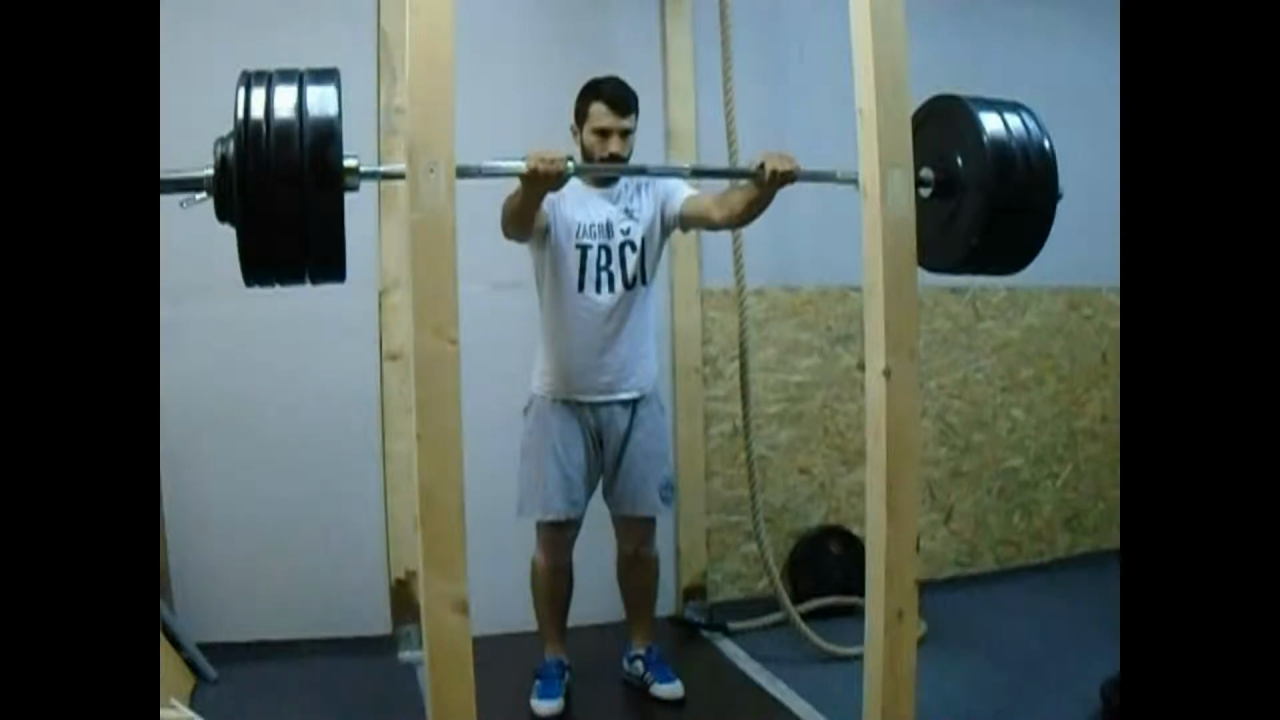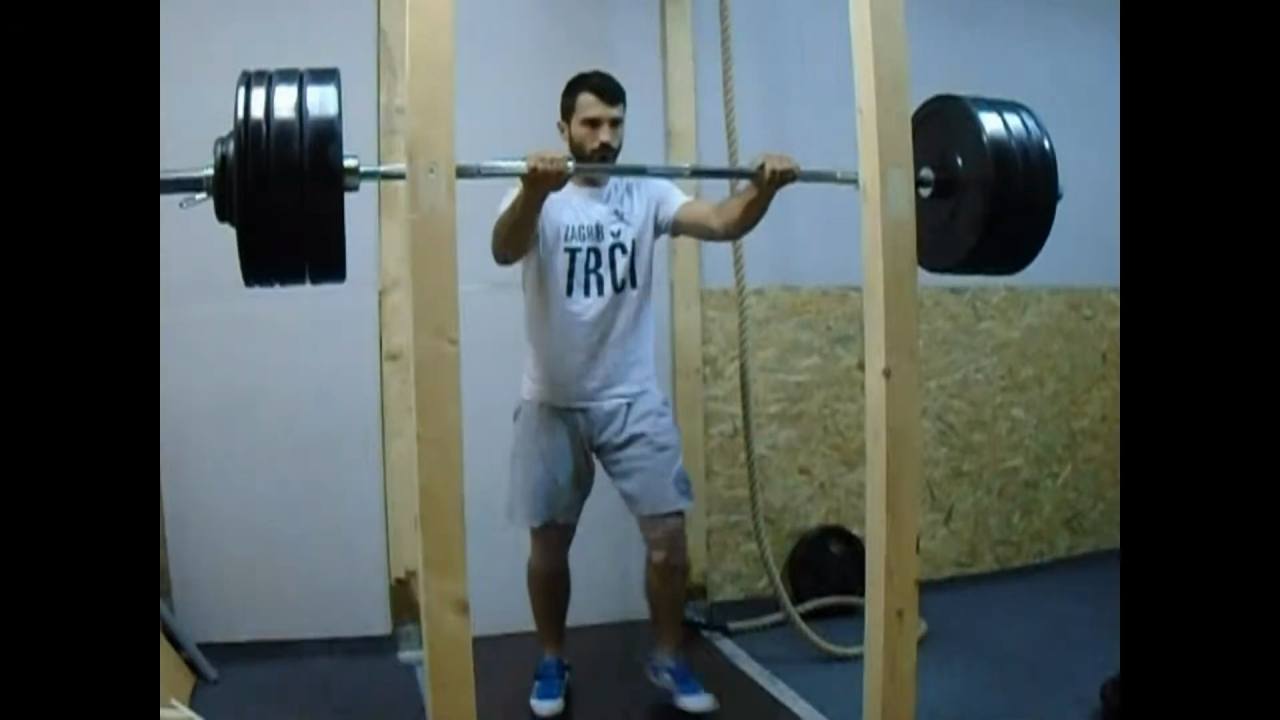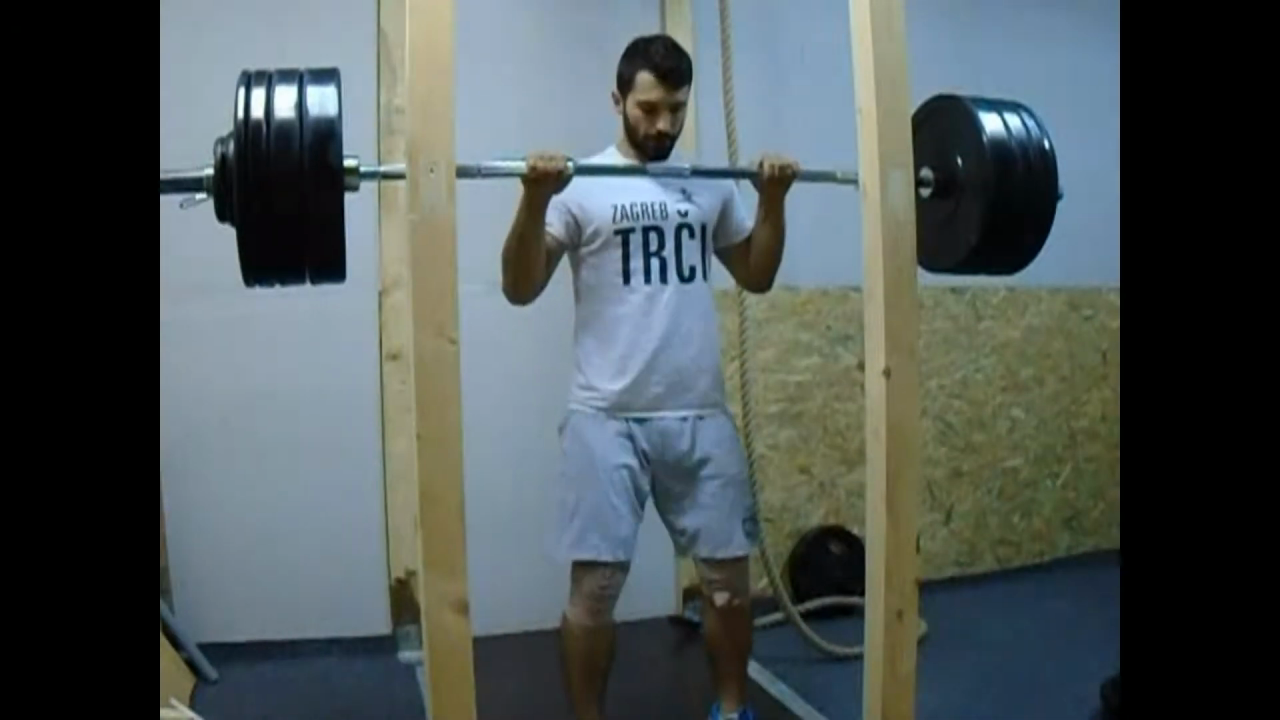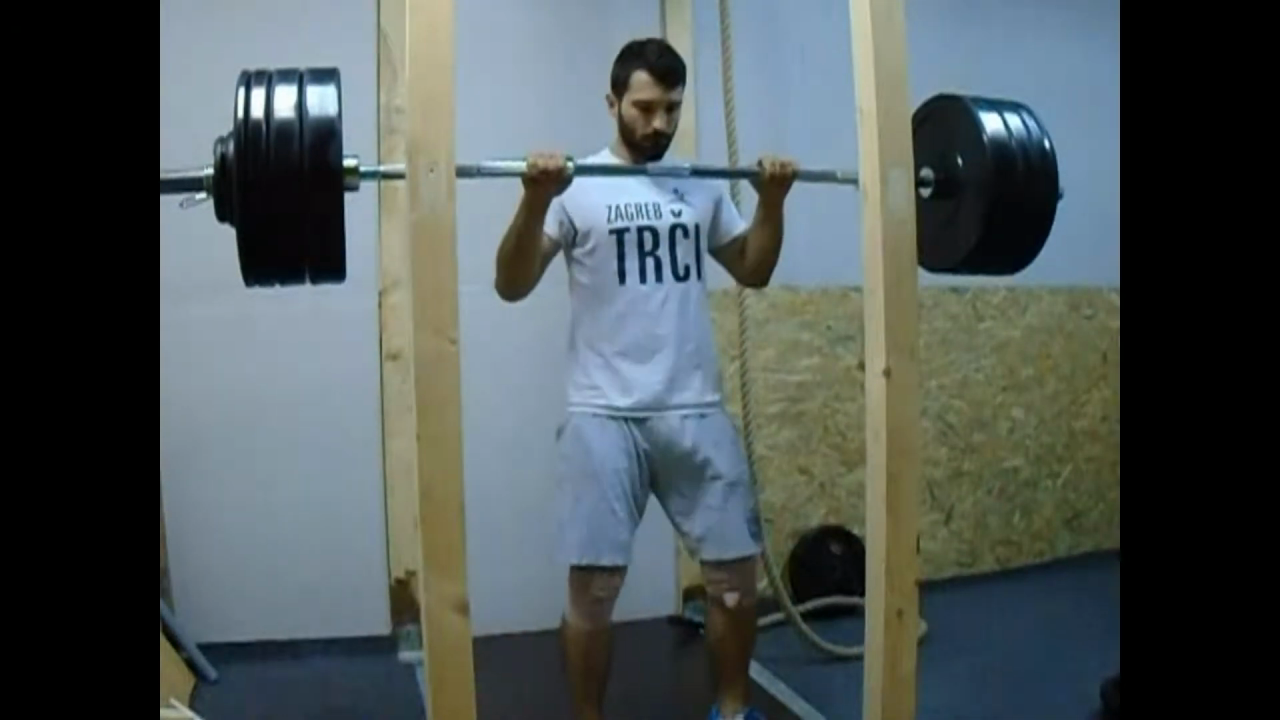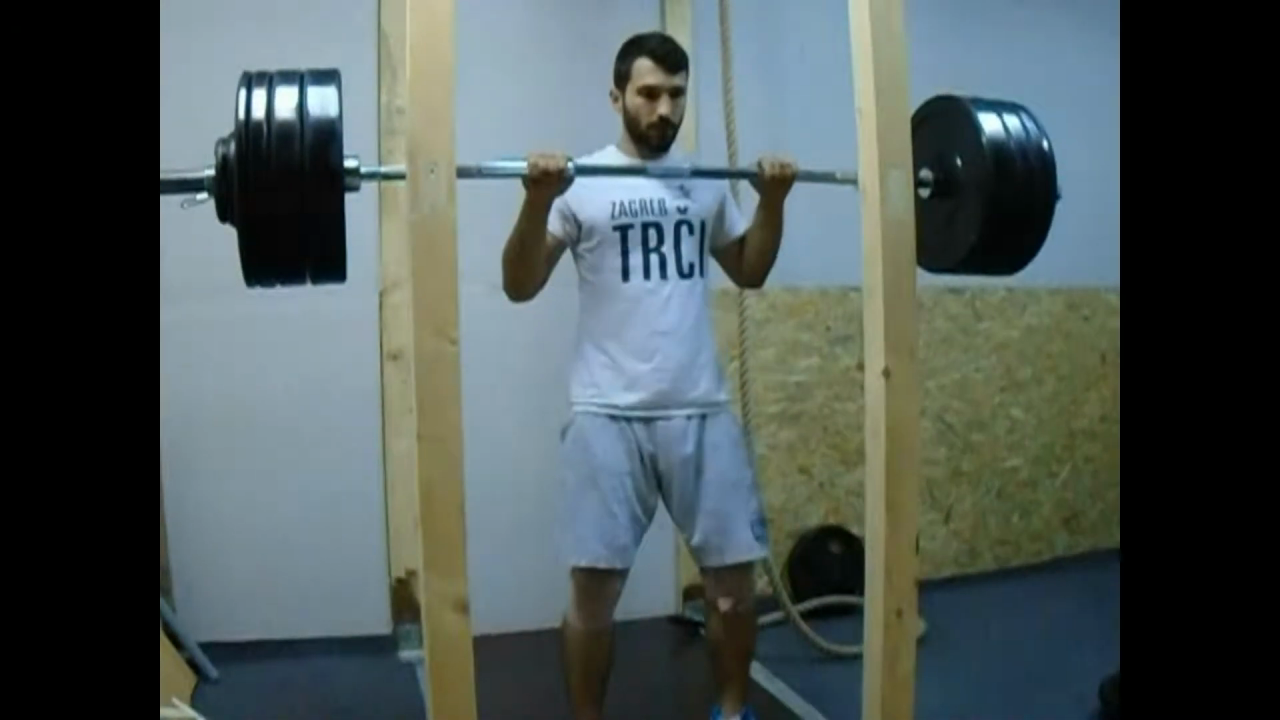
dt=1s
person 1, frame 1
left shoulder: (656, 194)
right shoulder: (554, 197)
left elbow: (721, 211)
right elbow: (514, 225)
left wrist: (766, 184)
right wrist: (534, 182)
left hip: (636, 396)
right hip: (563, 398)
left knee: (639, 533)
right knee: (555, 535)
left ankle: (642, 653)
right ankle: (553, 662)
person 1, frame 2
left shoulder: (647, 195)
right shoulder: (543, 200)
left elbow: (723, 223)
right elbow: (504, 252)
left wrist: (763, 190)
right wrist: (533, 190)
left hip: (633, 397)
right hip: (553, 402)
left knee: (667, 532)
right knee: (549, 543)
left ankle: (669, 659)
right ankle: (552, 663)
person 1, frame 3
left shoulder: (712, 186)
right shoulder: (580, 186)
left elbow: (756, 275)
right elbow: (520, 289)
left wrist: (772, 201)
right wrist: (534, 200)
left hip: (699, 414)
right hip: (606, 416)
left knee: (728, 573)
right knee: (594, 583)
person 1, frame 4
left shoulder: (702, 186)
right shoulder: (576, 188)
left elbow: (753, 271)
right elbow: (511, 285)
left wrist: (772, 201)
right wrist: (534, 200)
left hip: (696, 411)
right hip: (604, 415)
left knee: (734, 572)
right knee: (593, 585)
person 1, frame 5
left shoulder: (705, 183)
right shoulder: (580, 184)
left elbow: (749, 272)
right elbow: (519, 286)
left wrist: (773, 202)
right wrist: (536, 201)
left hip: (701, 409)
right hip: (608, 414)
left knee: (733, 576)
right knee: (595, 585)
